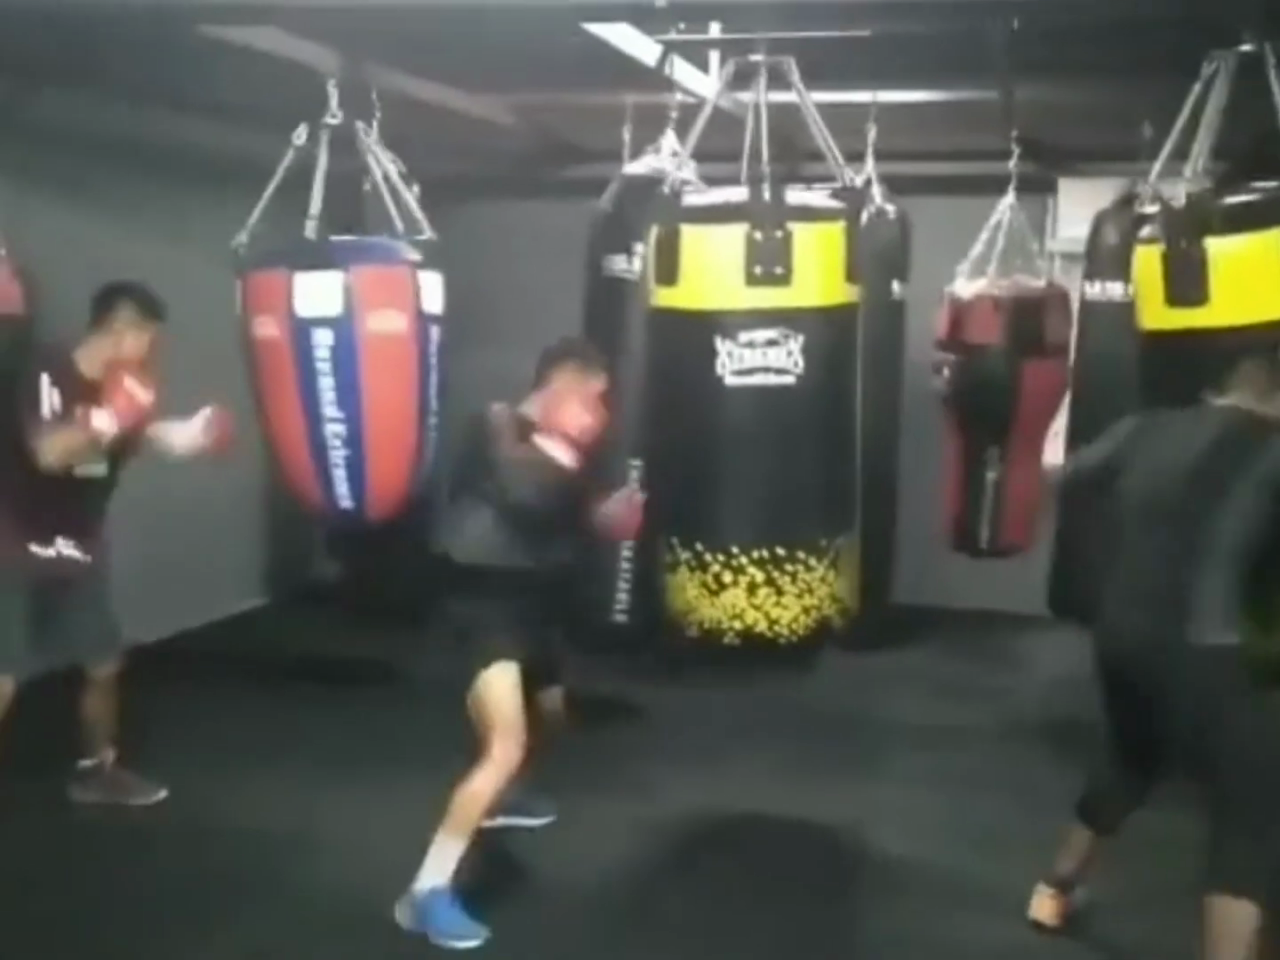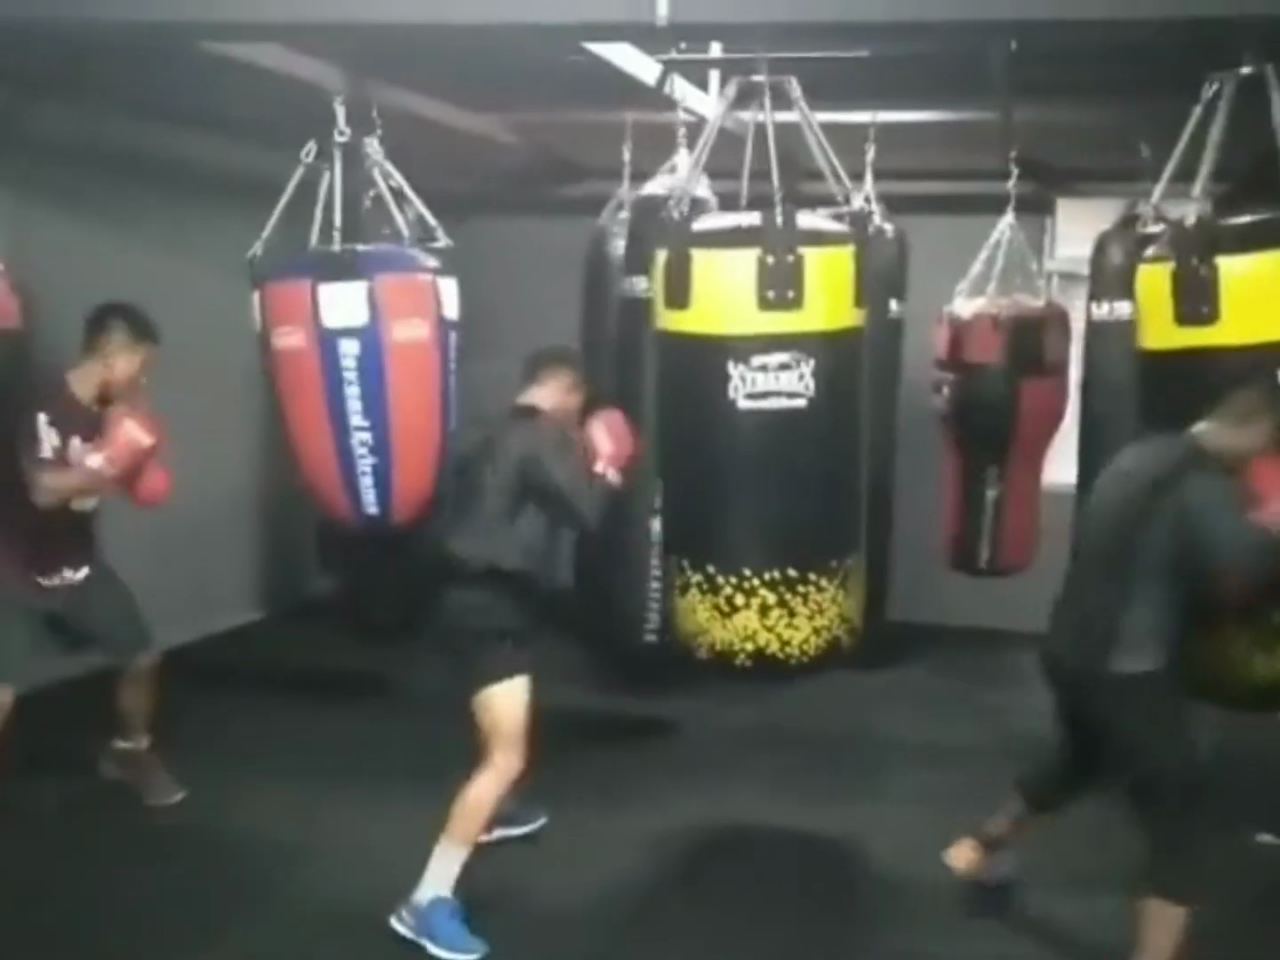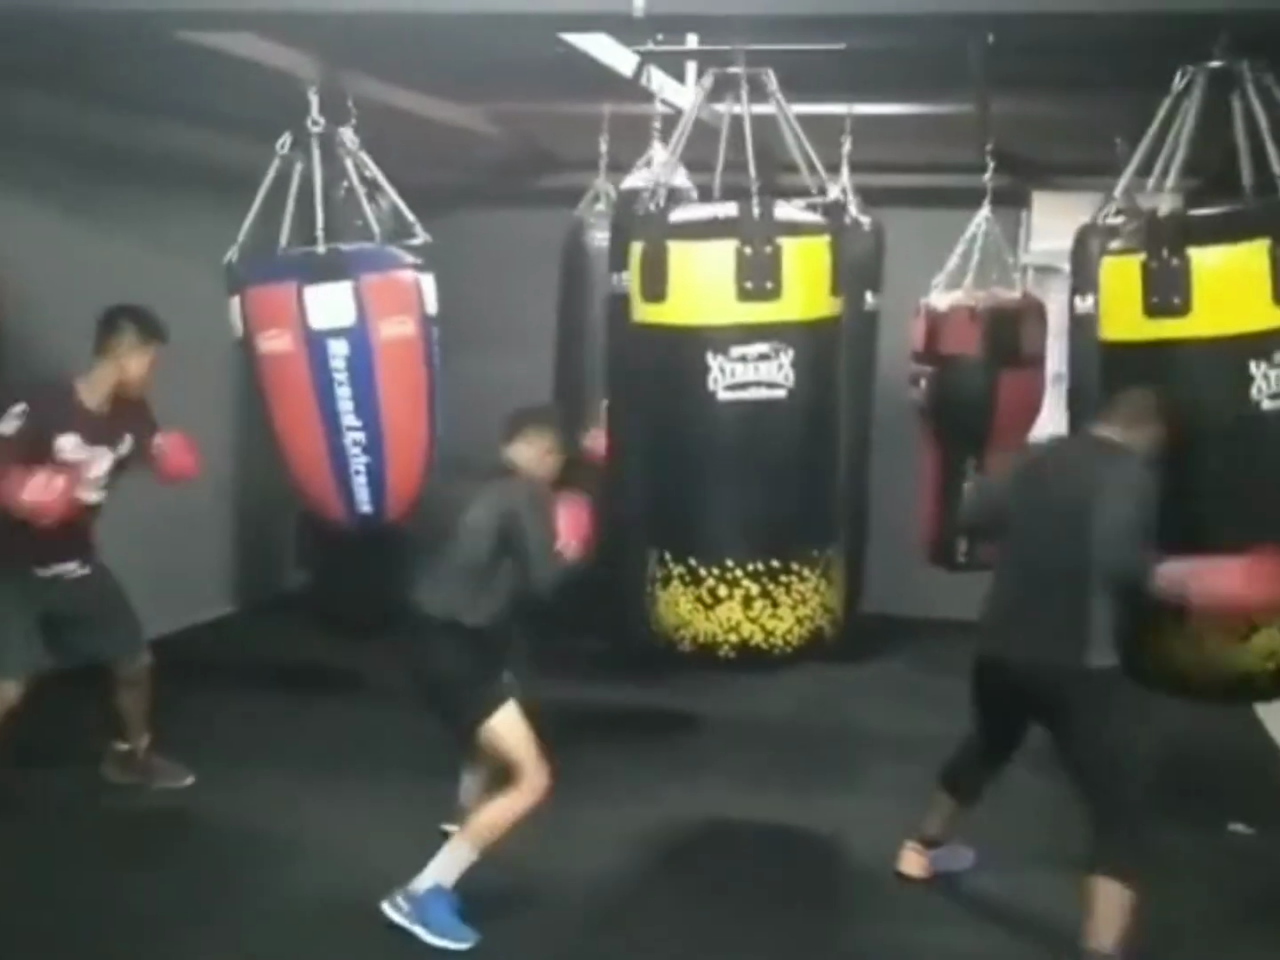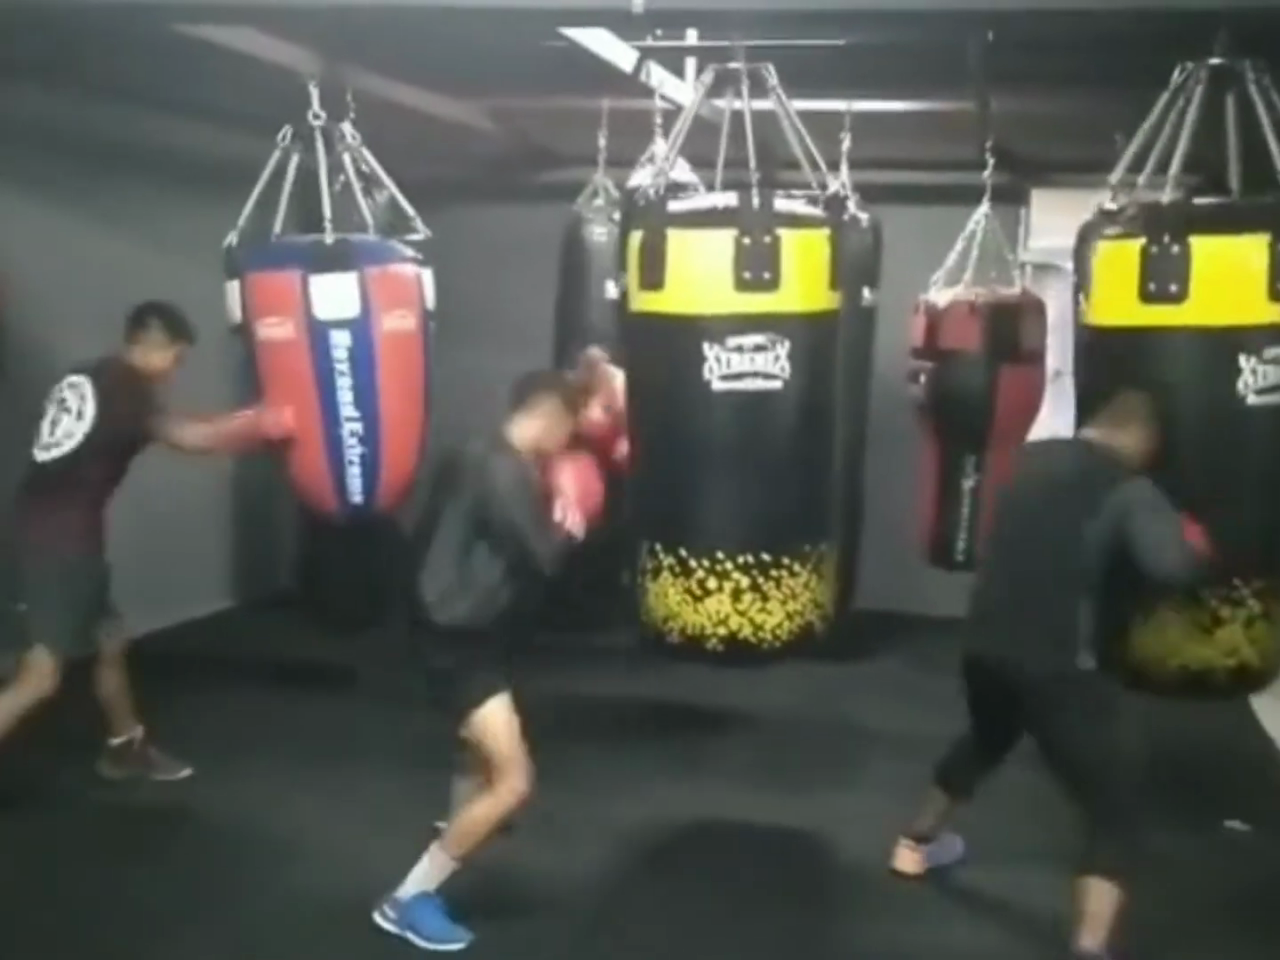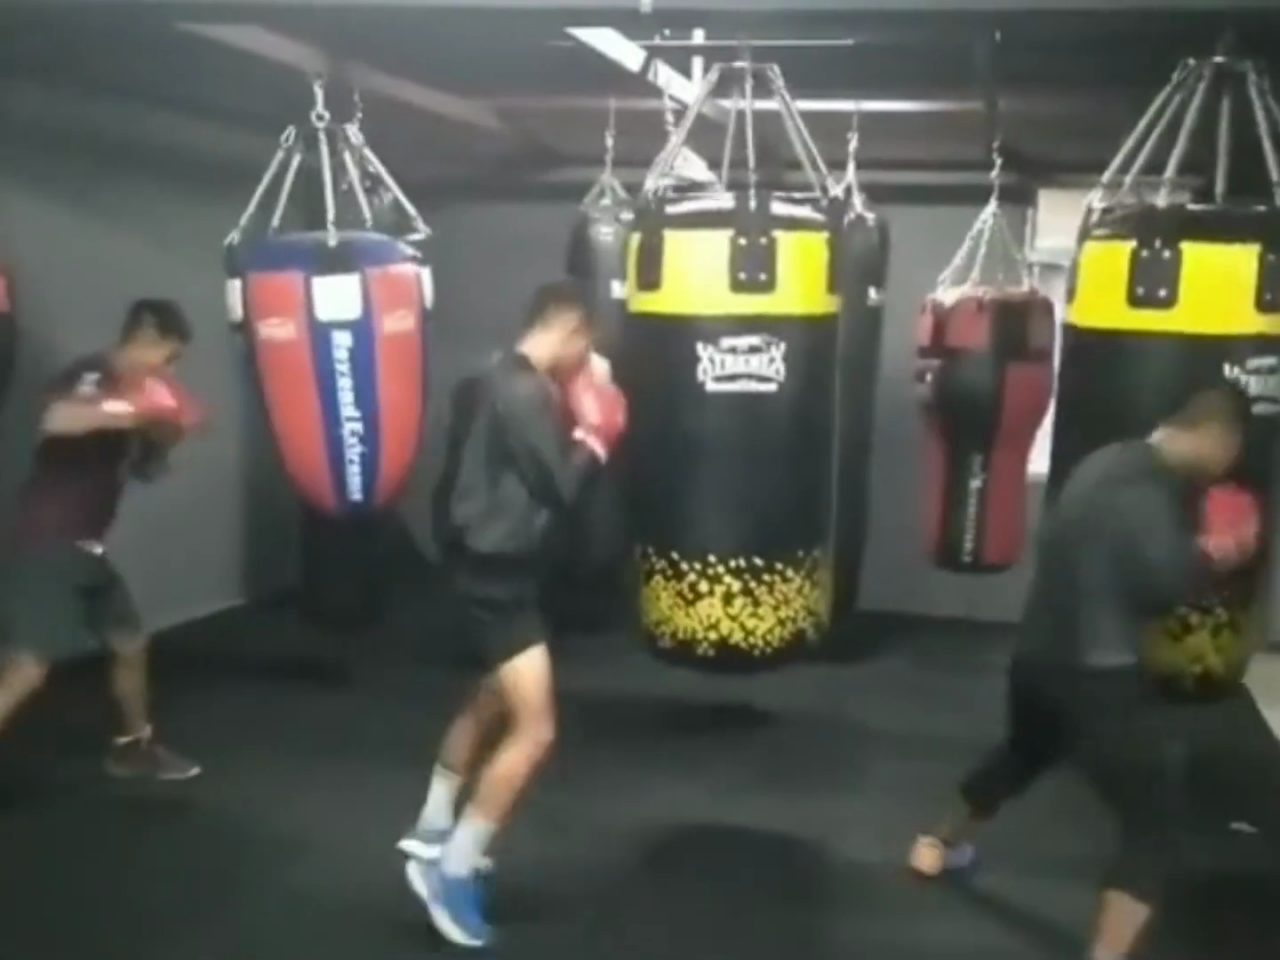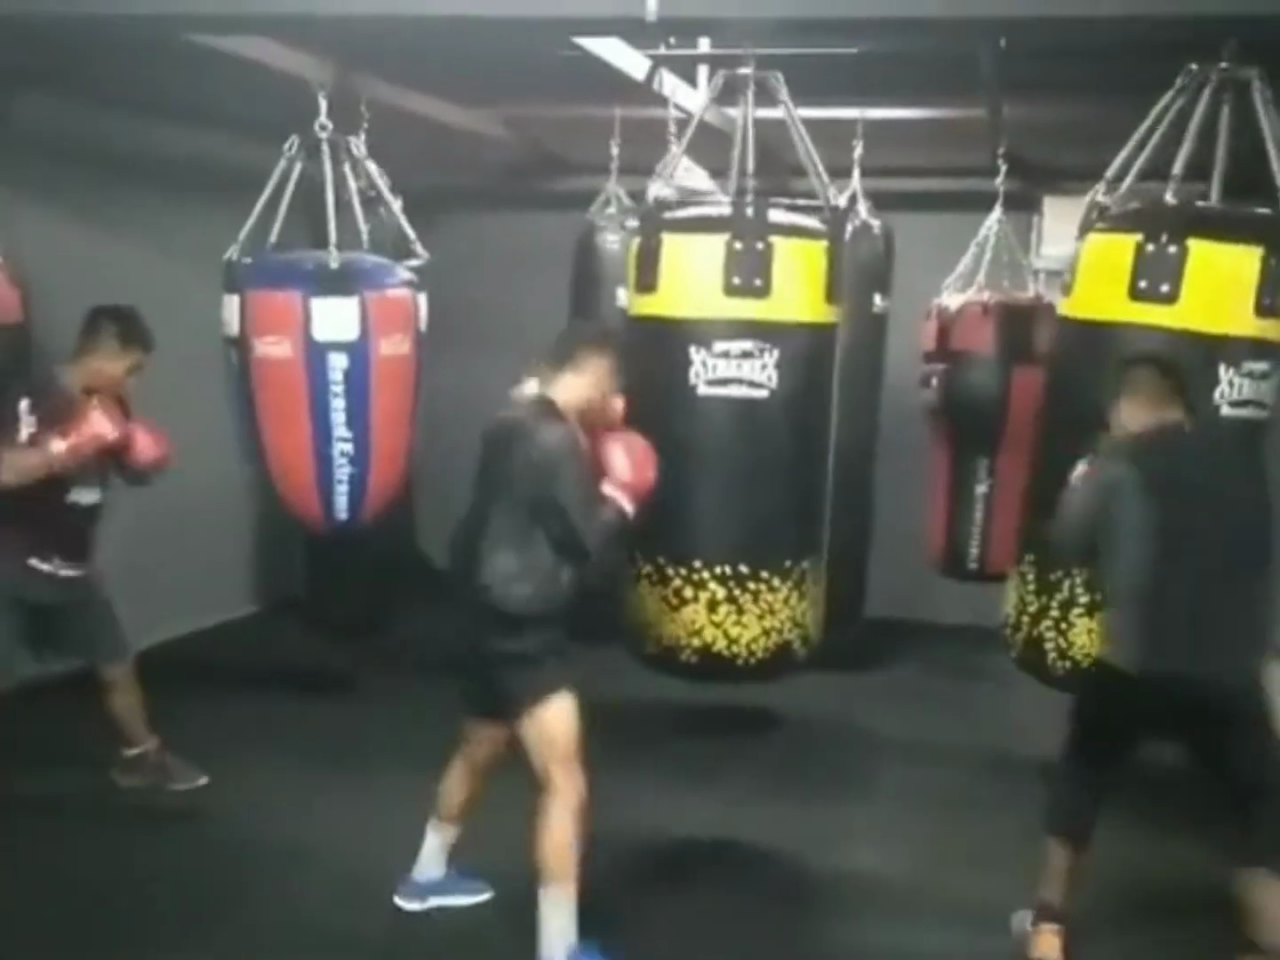
dt=0.2s
person 1, frame 1
left shoulder: (551, 443)
right shoulder: (495, 430)
left elbow: (563, 514)
right elbow: (524, 491)
left wrist: (602, 514)
right wrist: (562, 445)
left hip: (536, 594)
right hip: (490, 600)
left knee: (551, 704)
right knee: (505, 749)
left ankle: (496, 801)
right ankle: (429, 893)
person 1, frame 2
left shoulder: (505, 432)
right shoulder: (546, 434)
right elbow: (582, 510)
right wrist: (606, 469)
left hip: (492, 594)
right hip: (488, 601)
left knee: (517, 714)
right knee: (506, 757)
left ankle: (492, 811)
right ankle: (428, 902)
person 1, frame 3
left shoulder: (481, 486)
right shoulder: (525, 494)
right elbow: (540, 577)
right wrist: (566, 550)
left hip: (436, 633)
right hip: (457, 647)
left knee: (501, 723)
right knee: (530, 779)
left ankle: (471, 809)
right ankle: (423, 893)
person 1, frame 4
left shoulder: (477, 457)
right shoulder: (508, 474)
right elbow: (540, 557)
left wrist: (549, 509)
right wrist: (571, 520)
left hip: (465, 623)
right hip: (462, 636)
left knee: (494, 718)
right knee: (512, 781)
left ankle: (465, 807)
right ankle: (411, 899)
person 1, frame 5
left shoulder: (496, 379)
right shoulder: (526, 392)
right elbow: (558, 484)
left wrist: (571, 431)
right wrist: (592, 440)
left hip: (485, 562)
right hip: (498, 572)
left knee: (490, 701)
right knee: (534, 730)
left ankle: (435, 830)
right ankle: (449, 869)
person 1, frame 6
left shoulder: (515, 424)
right shoulder: (555, 441)
right elbow: (582, 537)
left wrist: (594, 479)
right wrist: (621, 496)
left hip: (493, 613)
right hip: (524, 627)
left knee: (479, 750)
right knee: (566, 785)
left ankle: (426, 876)
person 2, frame 1
left shoulder: (1148, 428)
left elbow: (1077, 474)
left hip: (1123, 637)
right hip: (1196, 649)
left knee: (1131, 764)
left ankle: (1056, 890)
person 2, frame 2
left shoulder: (1137, 458)
right shoulder: (1203, 483)
left hip: (1069, 652)
right hip: (1124, 673)
left knee: (1078, 757)
right knee: (1178, 826)
left ankle: (981, 846)
person 2, frame 3
left shoulder: (1036, 462)
right shoulder: (1127, 473)
left elbow: (972, 518)
right elbow: (1122, 562)
left hip: (1000, 650)
right hip: (1077, 666)
left knee: (989, 743)
right knee: (1118, 814)
left ankle: (923, 848)
person 2, frame 4
left shoulder: (1028, 463)
right shoulder: (1124, 489)
right elbow: (1175, 567)
right wrist: (1189, 545)
left hip: (985, 650)
right hip: (1056, 668)
left knee: (987, 741)
right knee: (1113, 815)
left ankle: (916, 842)
person 2, frame 5
left shoulder: (1113, 465)
right shoulder: (1146, 491)
right elbow: (1172, 581)
left wrist: (1198, 547)
right wrist: (1218, 551)
left hip: (1038, 657)
right hip: (1095, 670)
left knee: (1021, 755)
right knee: (1156, 819)
left ankle: (939, 844)
person 2, frame 6
left shoulder: (1117, 464)
left elbow: (1071, 542)
left wrist: (1087, 482)
left hip: (1134, 664)
right hip: (1225, 672)
left knee: (1083, 771)
person 3, frame 1
left shoulder: (116, 385)
right shoulder: (44, 371)
right elbow: (49, 454)
left wrist: (195, 431)
right wrist: (109, 416)
left hip: (76, 554)
left knee: (104, 665)
left ankle: (98, 770)
person 3, frame 2
left shoulder: (112, 409)
right shoulder: (47, 409)
left elbow: (120, 471)
right elbow: (47, 490)
right wrist: (106, 461)
left hip: (79, 567)
left knee: (141, 657)
left ankle: (132, 754)
person 3, frame 3
left shoulder: (130, 413)
right shoulder: (41, 407)
left elbow: (159, 454)
left wrist: (172, 454)
left hip: (76, 564)
left knee: (136, 660)
left ankle: (132, 755)
person 3, frame 4
left shoulder: (88, 379)
right shoulder: (125, 383)
right elbow: (183, 436)
right wrist: (255, 424)
left hip: (60, 536)
right hip: (59, 541)
left knee: (110, 642)
right knee: (40, 676)
left ankle: (125, 748)
person 3, frame 5
left shoulder: (124, 386)
right shoulder: (92, 376)
left elbow: (146, 467)
right elbow: (57, 422)
left wrist: (162, 430)
right wrist: (129, 409)
left hip: (81, 544)
right hip: (49, 542)
left knee: (131, 644)
left ankle: (134, 745)
person 3, frame 6
left shoulder: (108, 406)
left elbow: (135, 470)
left wrist: (140, 449)
right wrist: (66, 446)
left hip: (68, 567)
left knee: (118, 668)
left ankle: (142, 758)
